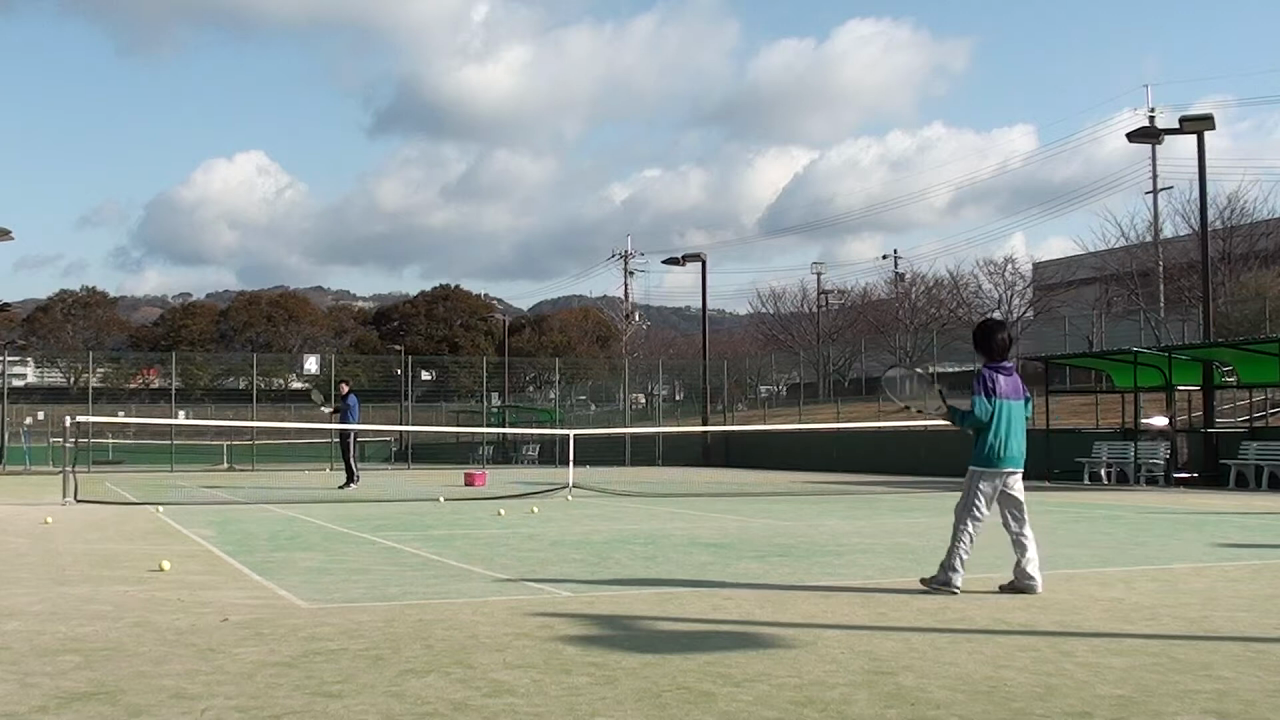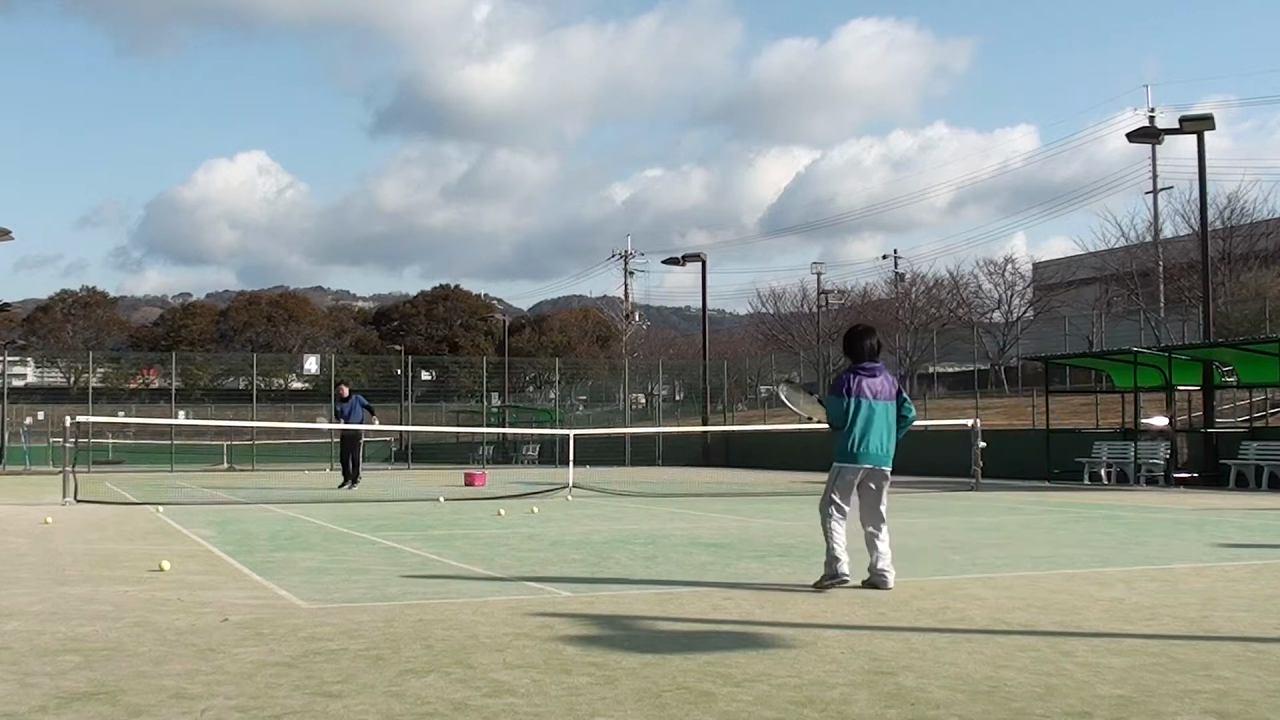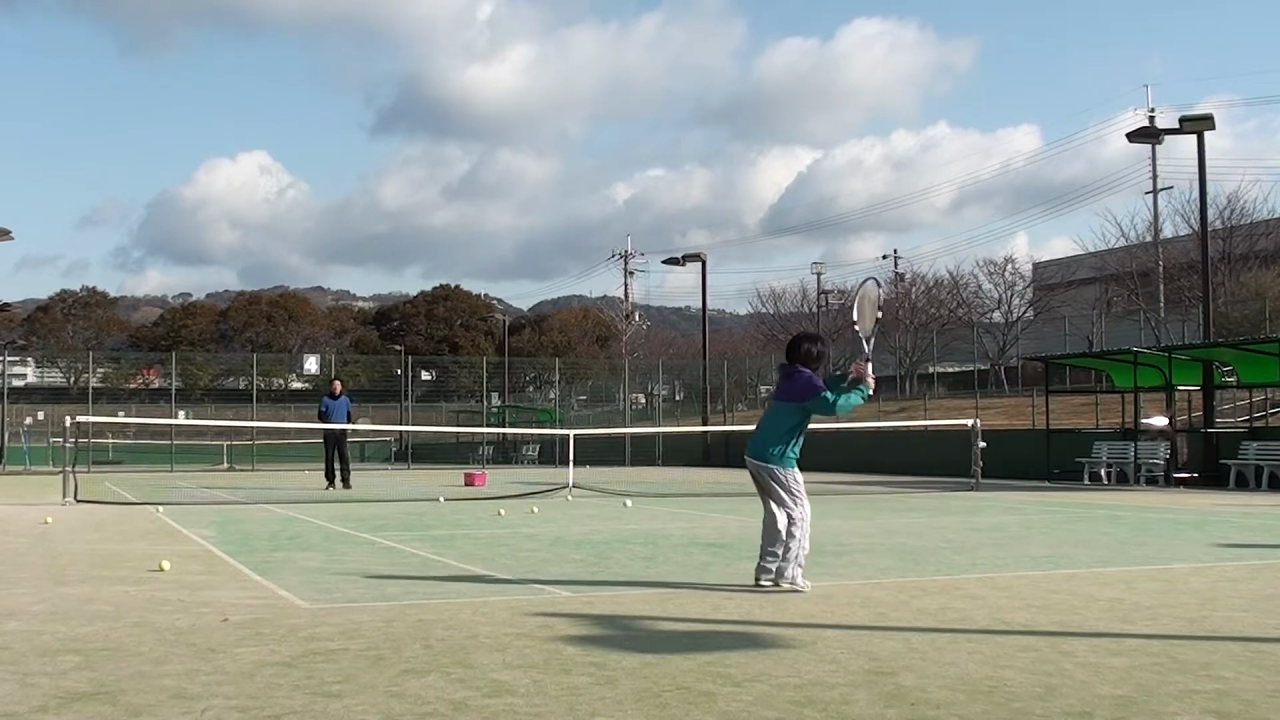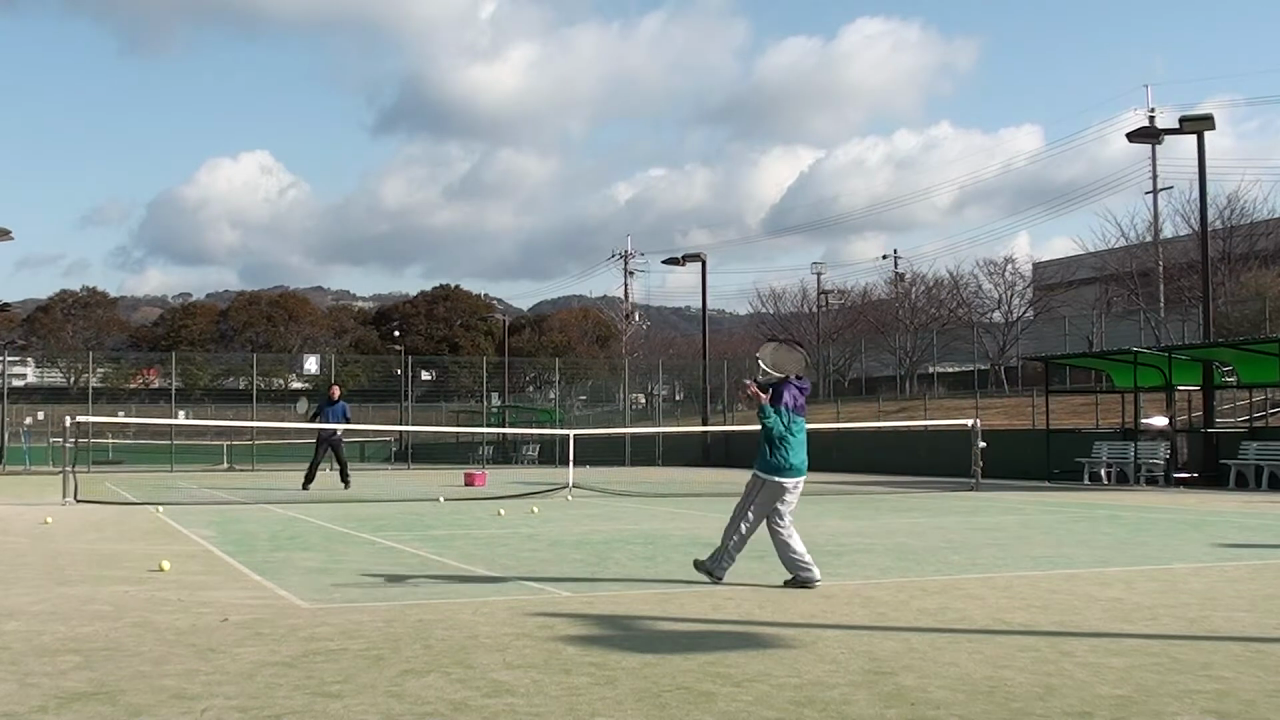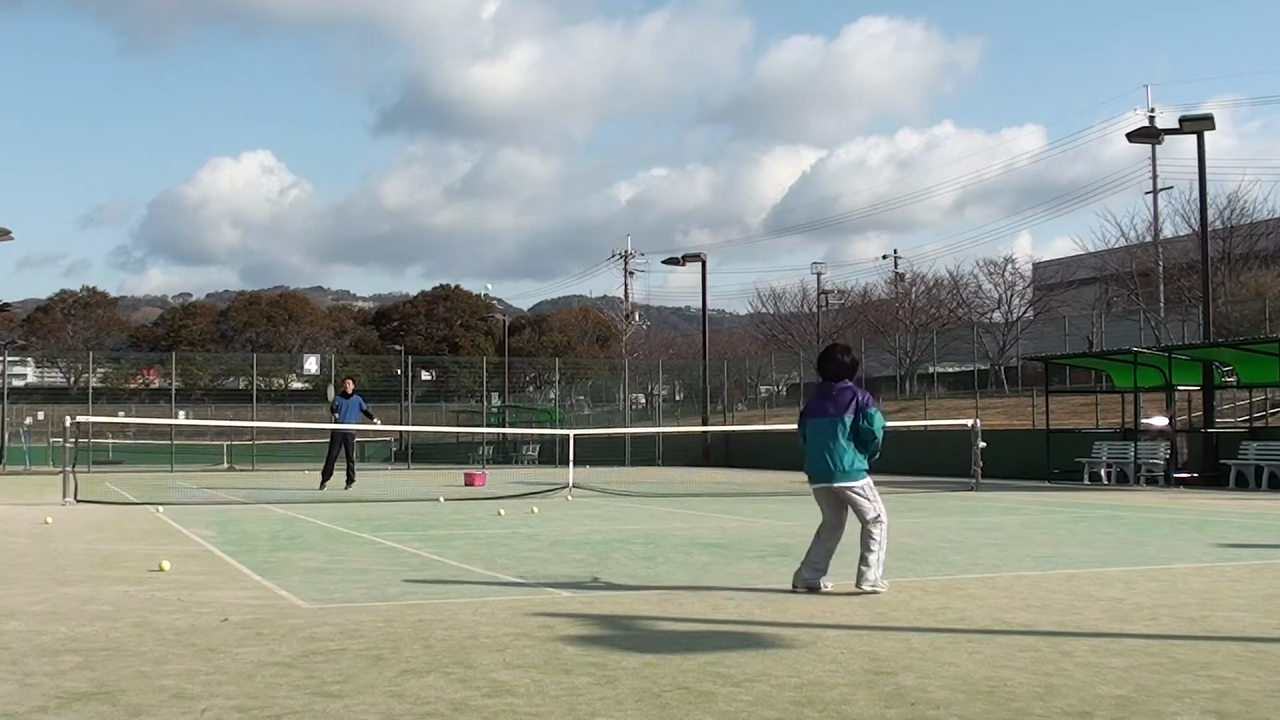
dt=1s
person 1, frame 1
left shoulder: (984, 377)
right shoulder: (1015, 378)
left elbow: (979, 415)
right elbow: (1026, 411)
left wrist: (953, 415)
left hip: (987, 459)
right hip: (1014, 460)
left knee: (967, 517)
right knee: (1016, 520)
left ankle: (949, 577)
right ankle: (1028, 578)
person 1, frame 2
left shoulder: (846, 379)
right shoulder: (890, 380)
left elbow: (836, 418)
right elbow: (908, 413)
left wrist: (838, 426)
left hip: (851, 456)
right hip: (882, 458)
left knee: (833, 510)
right knee: (875, 518)
left ankle: (838, 567)
right ankle: (882, 574)
person 1, frame 3
left shoulder: (790, 378)
right shoulder: (805, 380)
left elbow: (821, 393)
right elbow: (832, 406)
left wrist: (846, 377)
right wrist: (863, 389)
left hip: (756, 456)
right hip: (777, 459)
left knee: (776, 514)
right knee: (798, 514)
left ankle: (767, 572)
right ankle: (790, 574)
person 1, frame 4
left shoulder: (784, 391)
right shoulder: (795, 391)
left elbow: (777, 429)
left wrist: (762, 404)
right wrist: (758, 395)
left hip: (775, 470)
right hip: (794, 473)
left knee: (743, 519)
right knee: (779, 524)
left ankle: (717, 567)
right ankle: (806, 573)
person 1, frame 5
left shoulder: (812, 401)
right shoulder: (859, 396)
left elbow: (803, 439)
right elbow: (874, 429)
right wrist: (870, 450)
left hip: (819, 475)
right hip: (850, 472)
left knee: (832, 524)
right knee: (876, 520)
left ankle: (808, 578)
right ankle: (868, 578)
